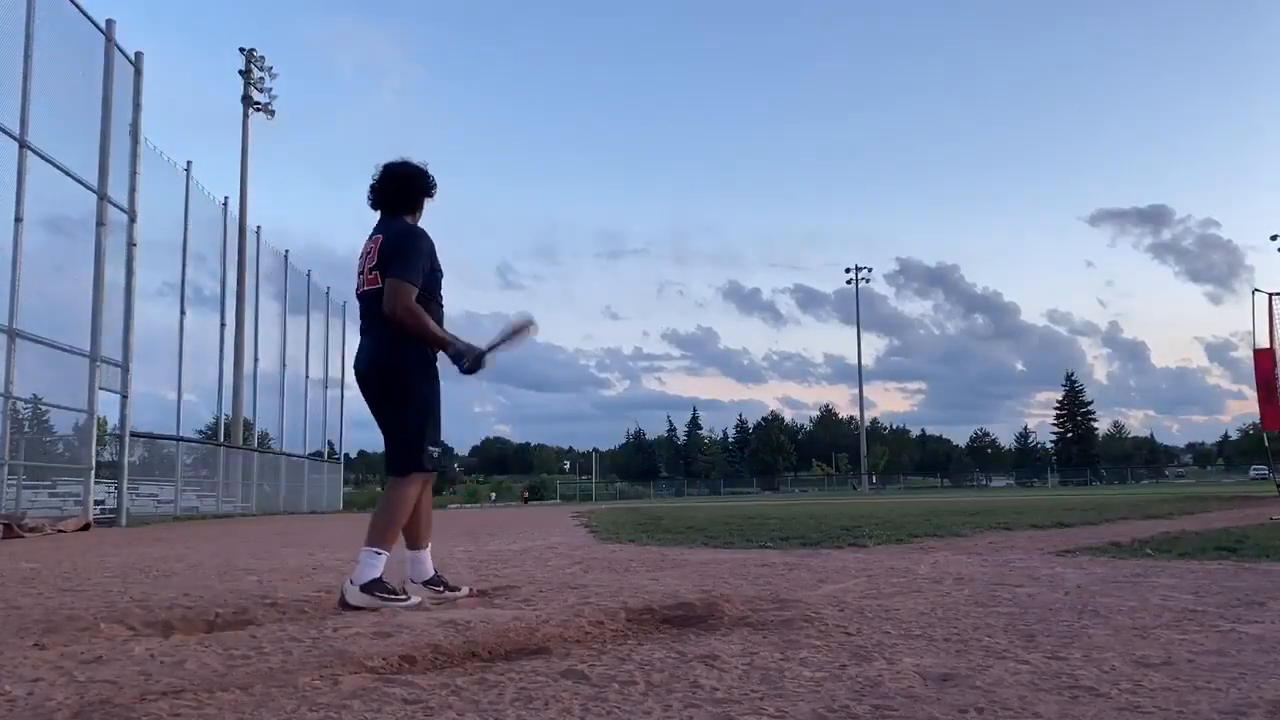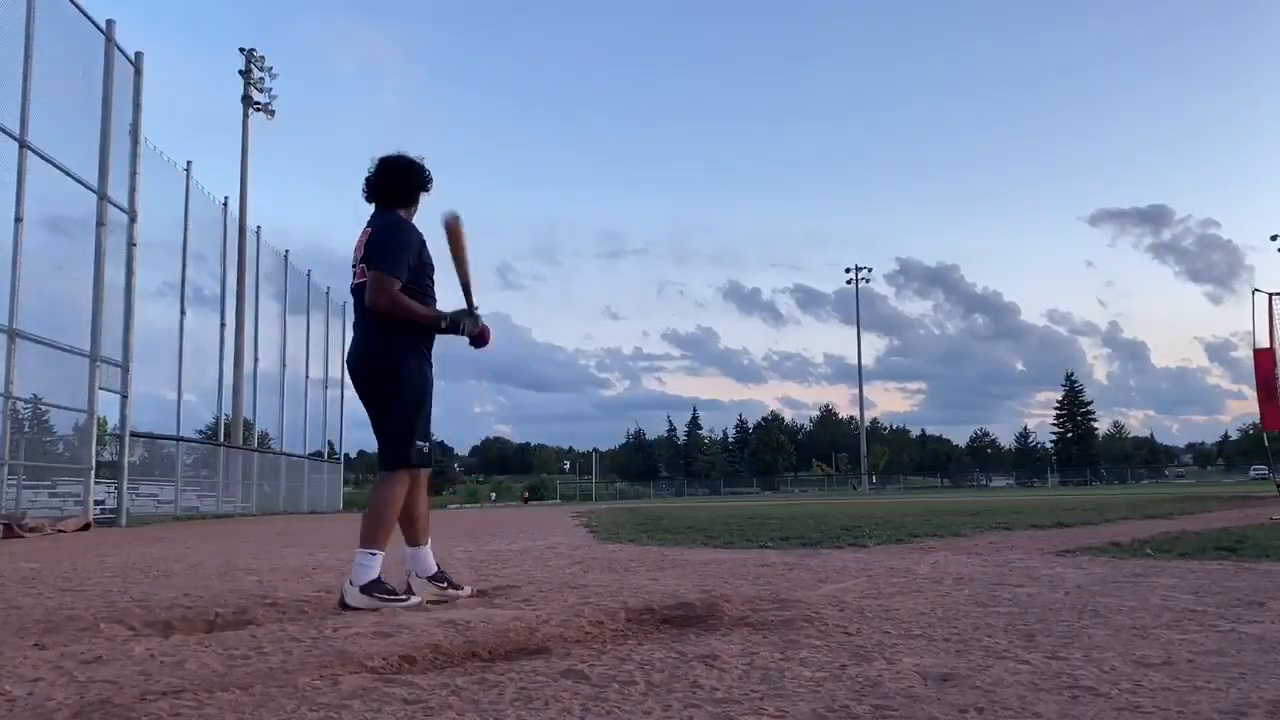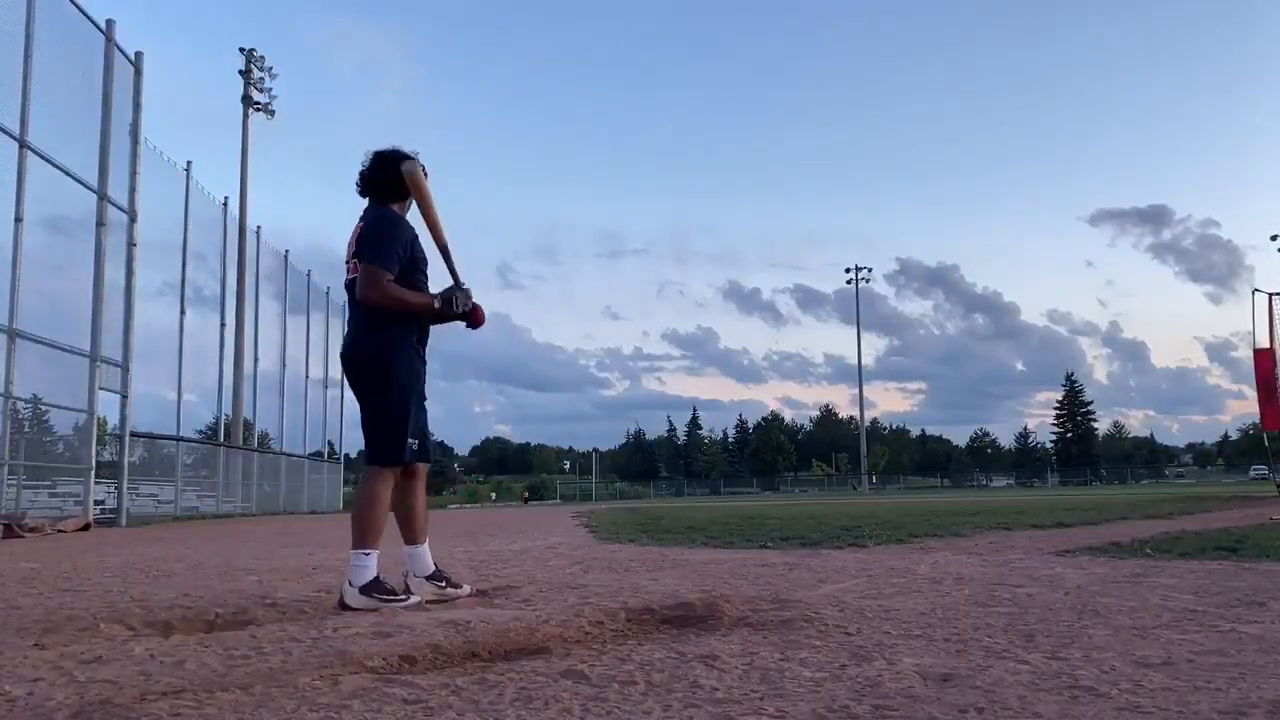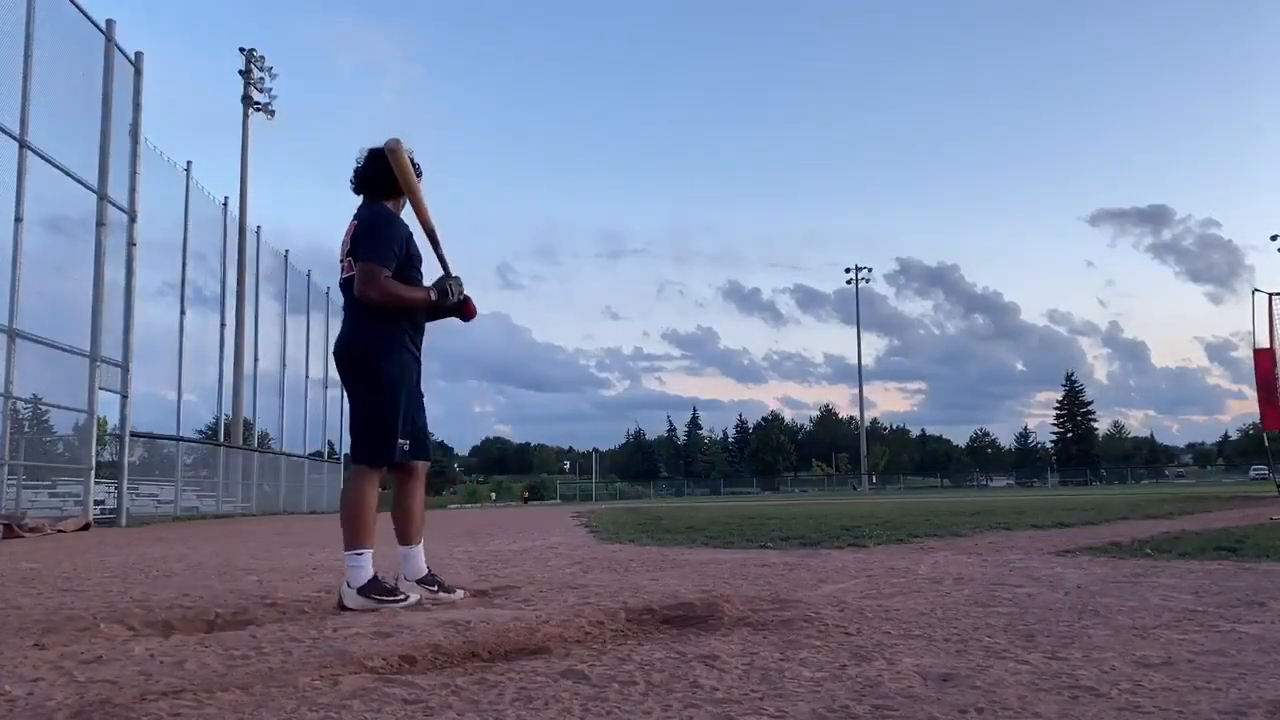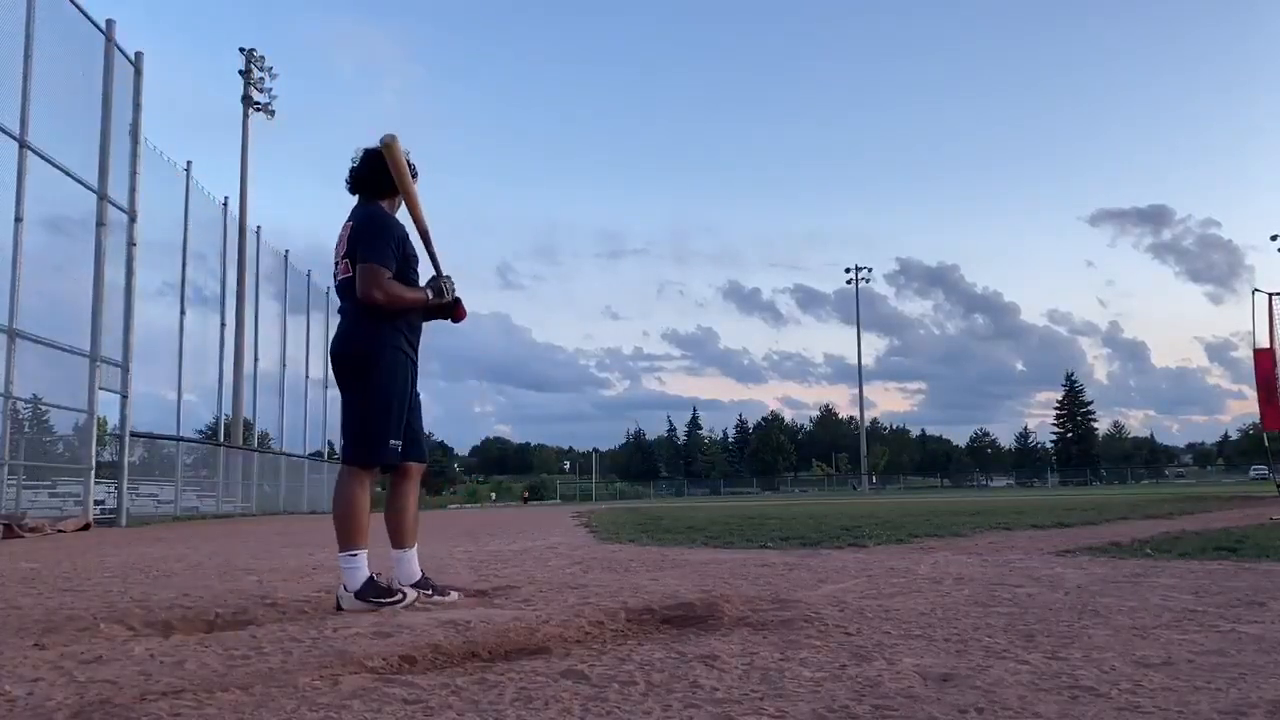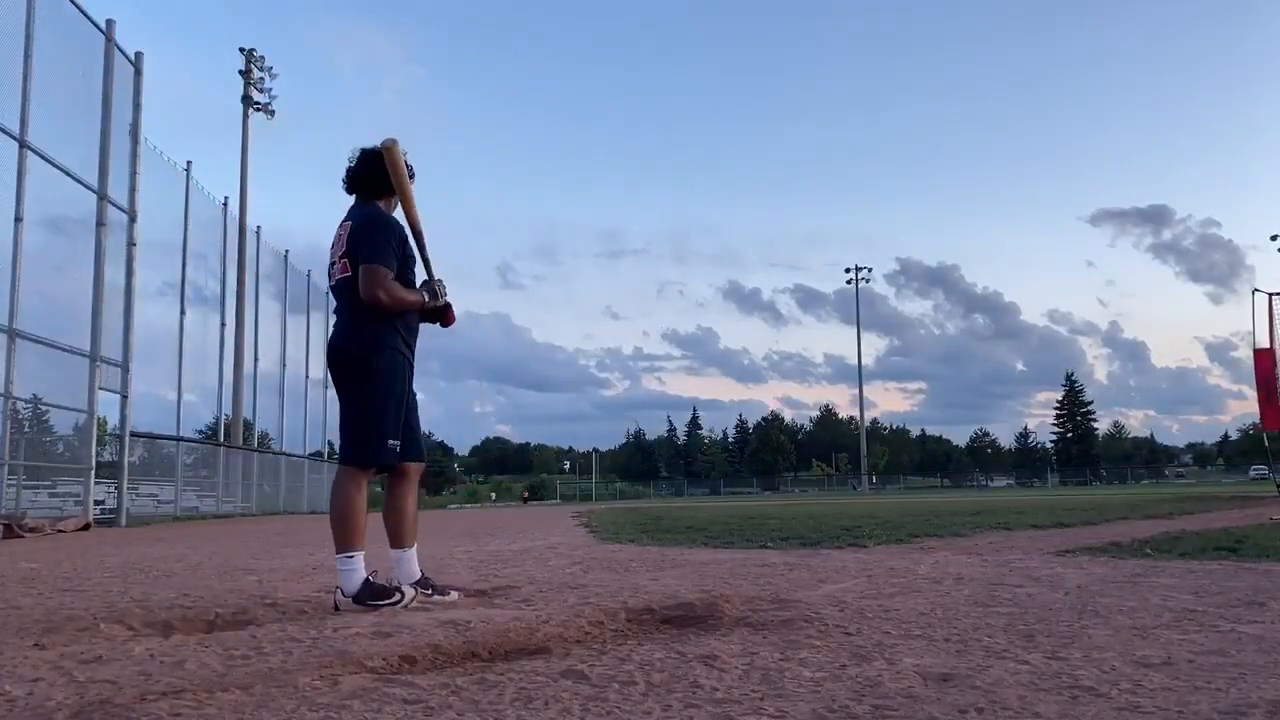
dt=0.1s
person 1, frame 1
left shoulder: (378, 241)
right shoulder: (408, 237)
right elbow: (399, 306)
left wrist: (451, 340)
right wrist: (452, 344)
left hip: (380, 363)
right hip: (403, 366)
left knee: (417, 470)
right knee: (413, 471)
left ankle: (422, 577)
right ankle: (363, 580)
person 1, frame 2
left shoulder: (373, 234)
right shoulder: (398, 231)
right elbow: (381, 298)
left wrist: (456, 322)
right wrist: (445, 319)
left hip: (374, 359)
right hip: (395, 361)
left knee: (413, 466)
right knee: (401, 467)
left ankle: (425, 573)
right ankle: (362, 581)
person 1, frame 3
left shoulder: (371, 227)
right shoulder: (389, 225)
right elbow: (373, 292)
left wrist: (454, 309)
right wrist: (438, 302)
left hip: (388, 357)
right hip: (385, 357)
left knee: (414, 464)
right knee: (386, 464)
left ankle: (422, 573)
right ankle: (361, 582)
person 1, frame 4
left shoulder: (367, 224)
right shoulder: (383, 223)
right elbow: (371, 290)
left wrist: (444, 303)
right wrist: (434, 294)
left hip: (387, 357)
right hip: (379, 356)
left knee: (413, 463)
right knee: (371, 463)
left ankle: (414, 575)
right ankle: (358, 582)
person 1, frame 5
left shoulder: (356, 225)
right shoulder: (381, 223)
right elbow: (373, 291)
left wrist: (435, 305)
right wrist: (430, 295)
left hip: (385, 356)
right hip: (375, 355)
left knee: (409, 465)
right knee: (361, 464)
left ankle: (408, 578)
right ankle: (355, 583)
person 1, frame 6
left shoulder: (350, 226)
right shoulder: (380, 224)
right elbow: (377, 293)
left wrist: (427, 306)
right wrist: (426, 298)
left hip: (383, 357)
right hip: (372, 356)
left knee: (407, 466)
right knee: (358, 464)
left ankle: (408, 578)
right ankle: (352, 584)
